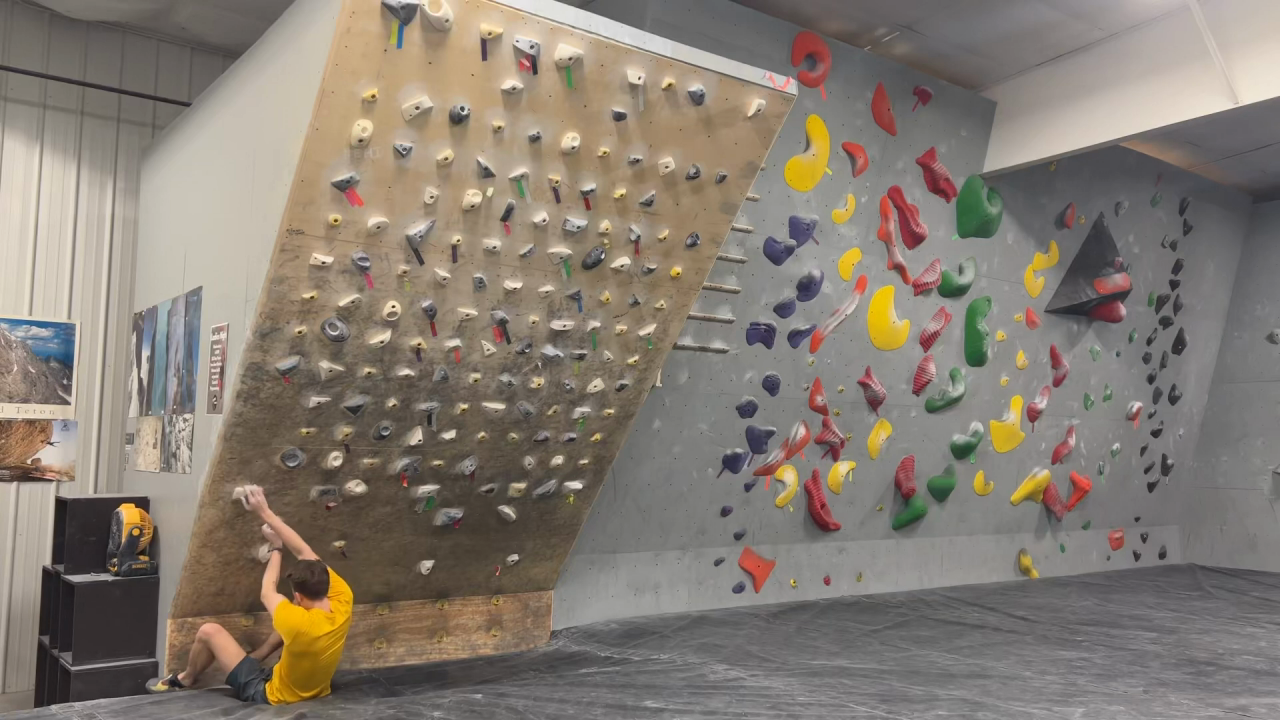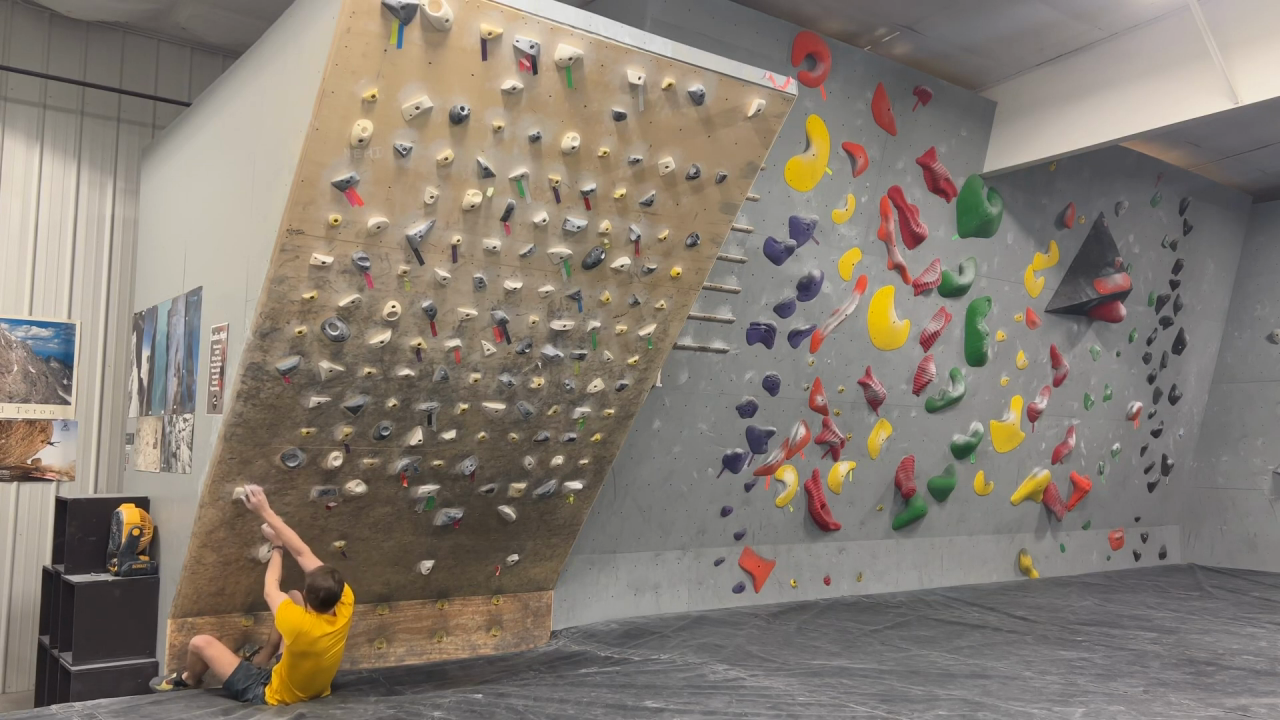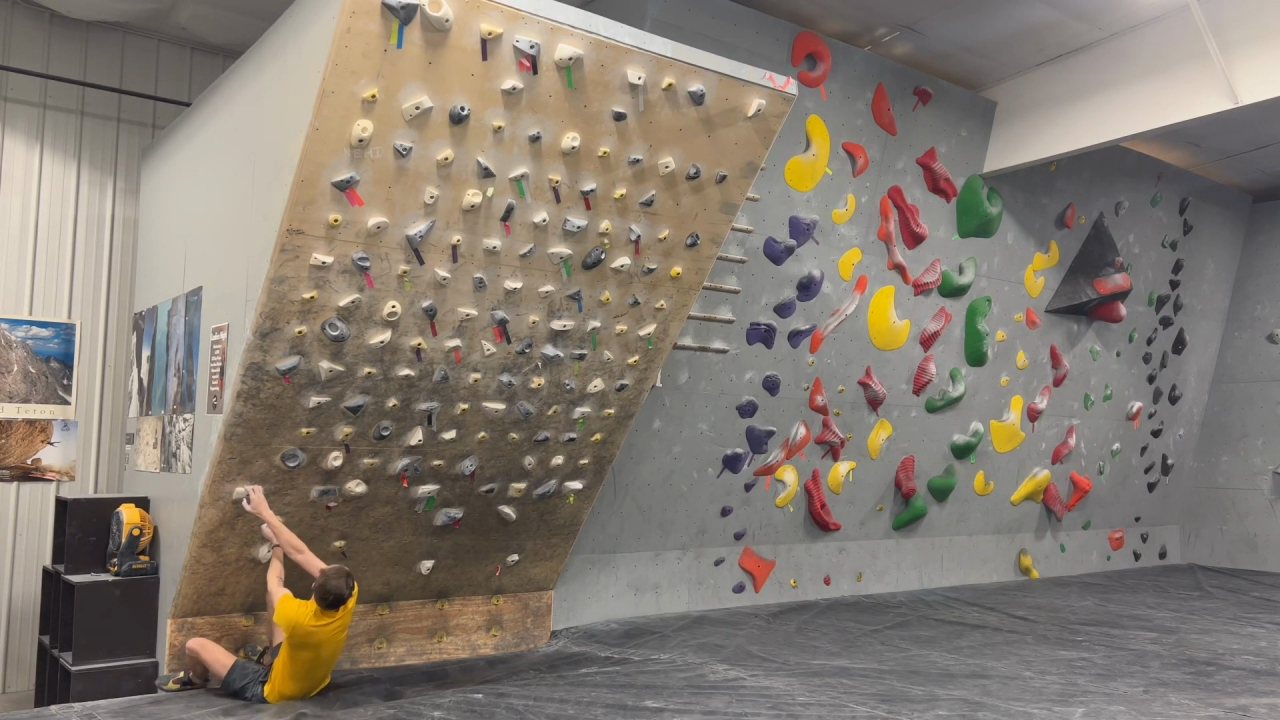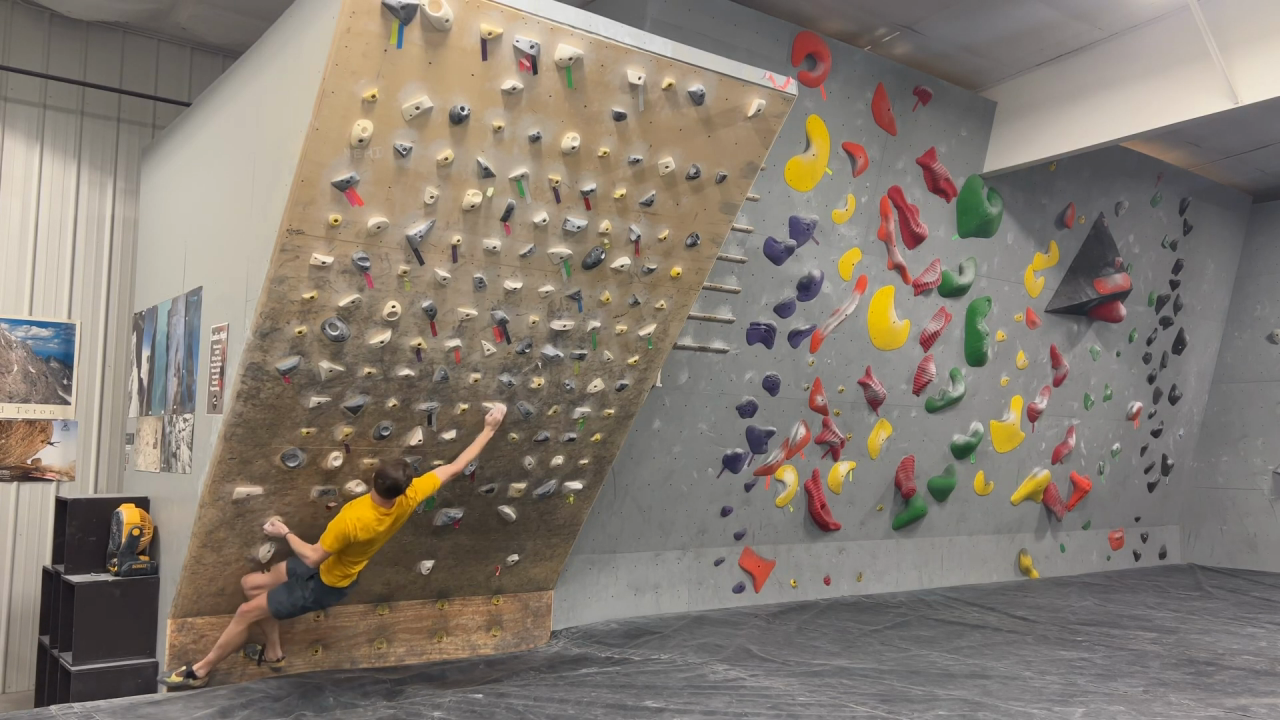
dt=1s
person 1, frame 1
left shoulder: (300, 623)
right shoulder: (343, 600)
left elbow: (267, 593)
right elbow: (305, 553)
left wrist: (276, 547)
right wrist: (265, 512)
left hip: (271, 695)
right hip: (313, 688)
left knee: (209, 631)
left ankle: (185, 679)
right ankle: (256, 657)
person 1, frame 2
left shoulder: (301, 624)
right shoulder: (345, 603)
left elbow: (270, 591)
right elbow: (303, 553)
left wrist: (277, 545)
right wrist: (266, 512)
left hip: (271, 696)
right hip: (311, 688)
left knee: (200, 643)
right knee: (292, 596)
left ankle: (189, 680)
right ankle: (264, 658)
person 1, frame 3
left shoulder: (300, 617)
right shoulder: (348, 594)
left elbow: (274, 583)
right elbow: (301, 553)
left wrist: (276, 545)
right wrist: (265, 513)
left hip: (273, 694)
right hip: (310, 684)
left knee: (195, 646)
right knee: (272, 595)
left ankle: (196, 679)
right ankle: (271, 657)
person 1, frame 4
left shoulder: (352, 520)
right shoulder: (410, 496)
left elbow: (312, 557)
right elbow: (456, 467)
left wrist: (284, 532)
right wrist: (489, 429)
left hip: (325, 585)
right hip: (330, 567)
left knee: (246, 611)
right knee: (250, 583)
left ankle: (199, 671)
right ankle: (273, 653)
